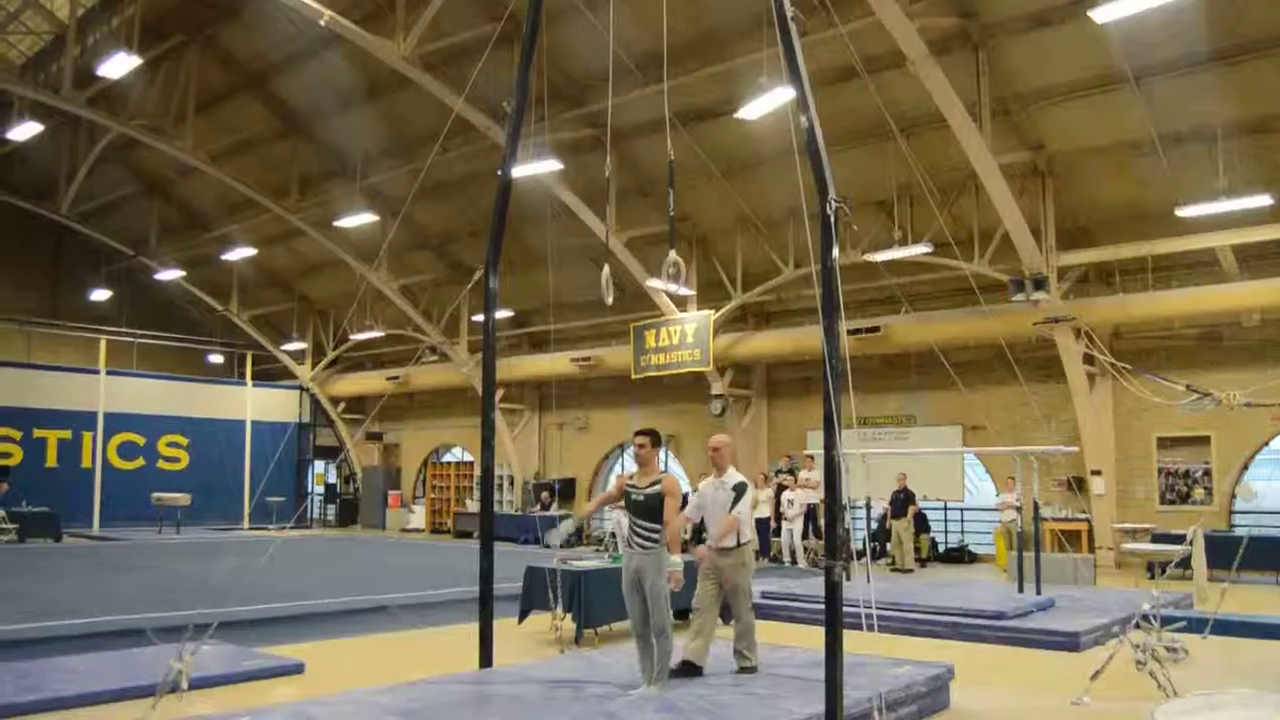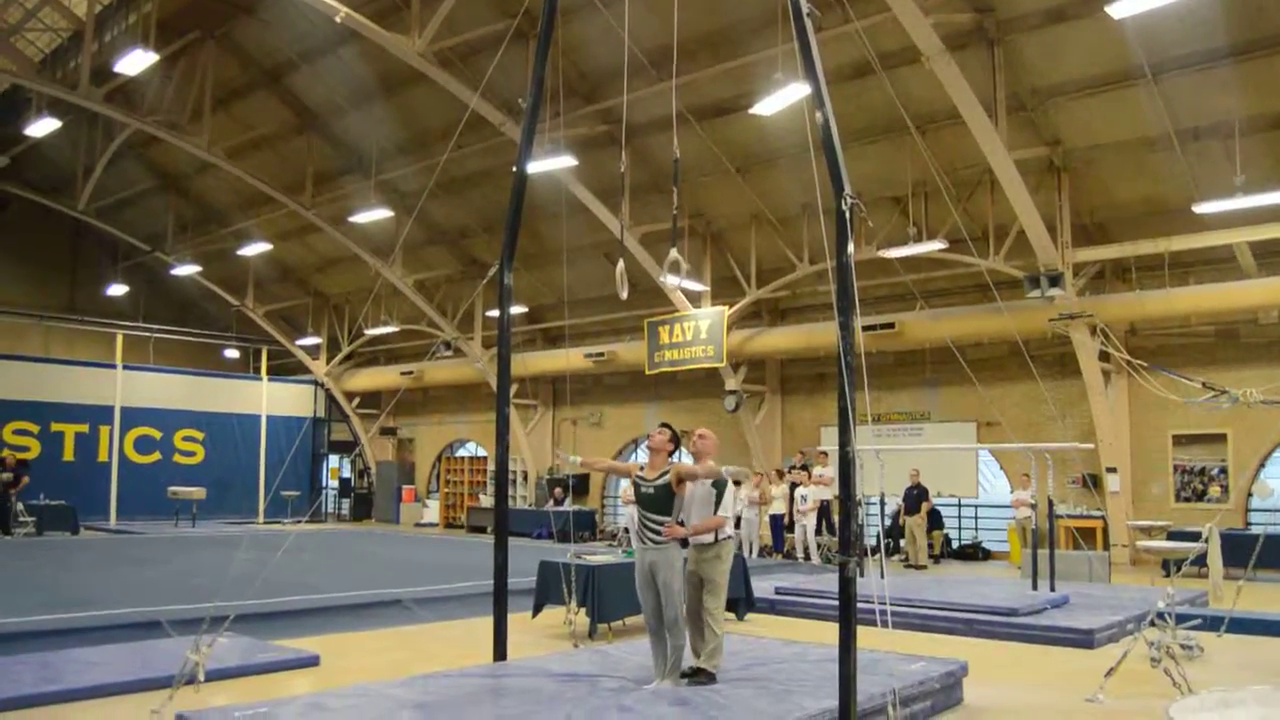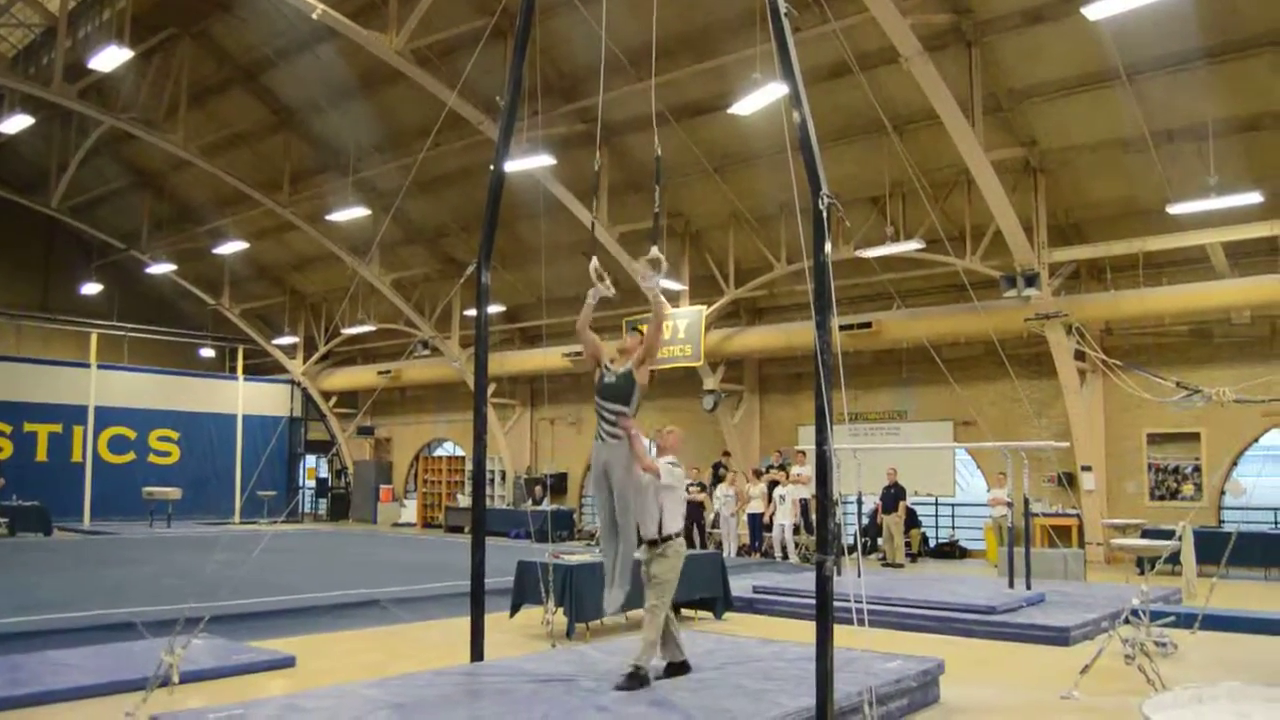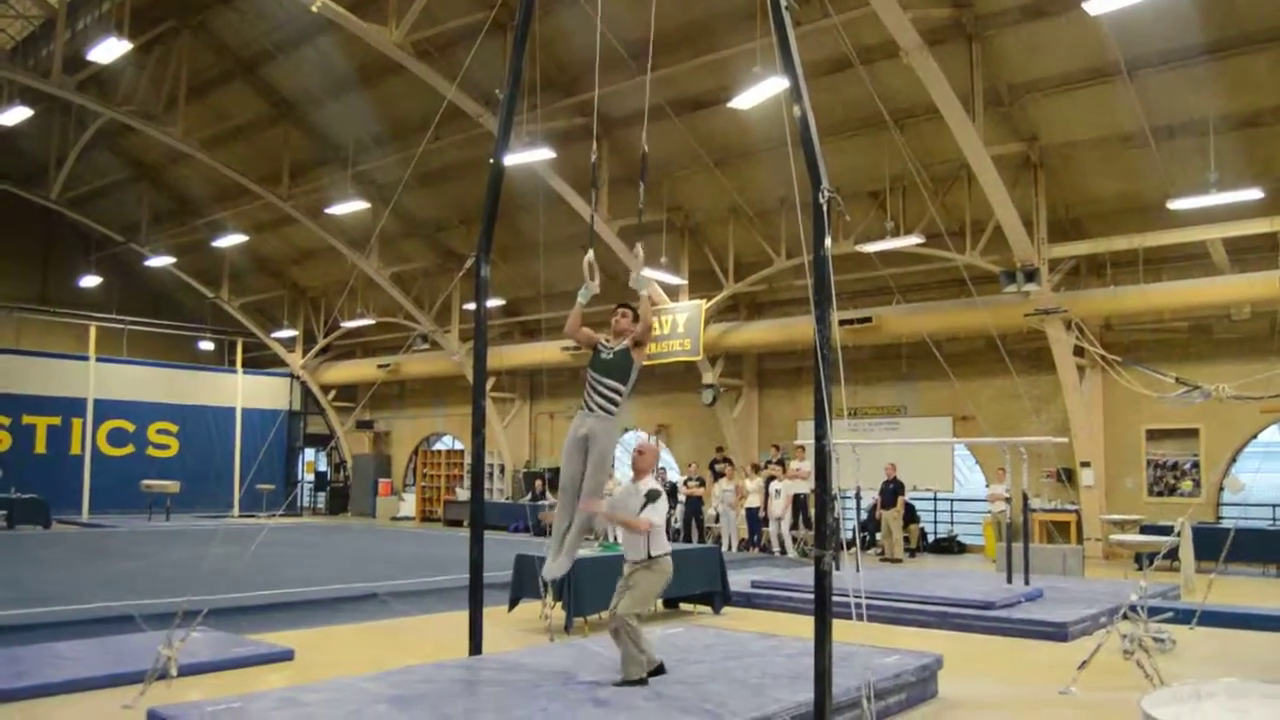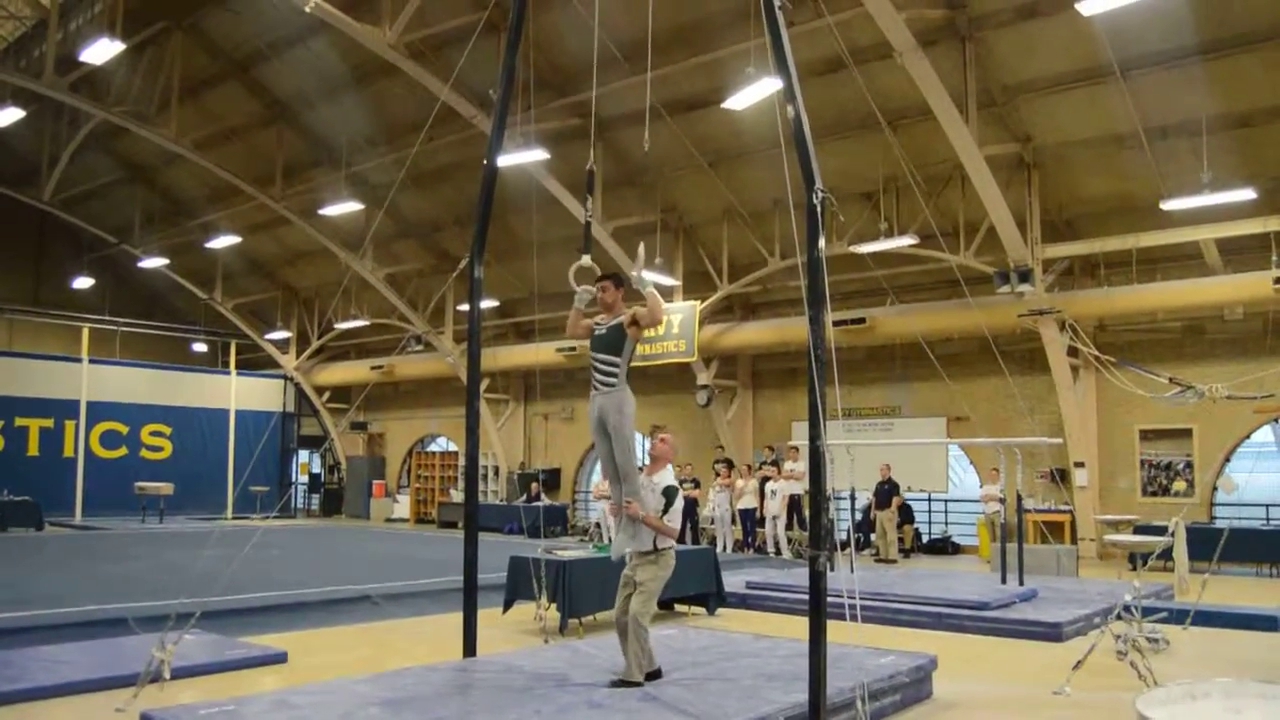
dt=1s
person 1, frame 1
left shoulder: (668, 483)
right shoulder: (625, 482)
left elbow: (672, 525)
right elbow: (597, 503)
left wrist: (676, 563)
right wrist: (570, 524)
left hip: (654, 558)
right hip: (631, 558)
left knee: (660, 625)
right knee: (638, 625)
left ankle: (659, 682)
right ankle: (646, 680)
person 1, frame 2
left shoulder: (674, 471)
right shoulder: (633, 470)
left elbow: (701, 471)
right elbow: (597, 464)
left wrist: (725, 471)
right wrist: (571, 459)
left hip: (666, 553)
right hip: (642, 554)
left knee: (672, 619)
right knee: (652, 621)
left ankle: (671, 677)
right ankle: (660, 675)
person 1, frame 3
left shoulder: (641, 363)
right shoulder: (602, 360)
left elbow: (660, 321)
right elbow: (581, 329)
left wrist: (652, 288)
right wrist: (592, 299)
left hip: (621, 449)
right hip: (600, 449)
left knee: (624, 519)
right knee: (605, 520)
left ankle: (621, 582)
right ankle: (611, 580)
person 1, frame 4
left shoulder: (637, 344)
right shoulder: (598, 340)
left elbow: (648, 324)
right elbow: (570, 330)
left wrist: (642, 288)
right wrist: (583, 297)
left hip: (605, 425)
right hip: (581, 420)
left knee: (590, 492)
right knee: (567, 488)
left ankle: (568, 552)
right ankle: (555, 550)
person 1, frame 5
left shoulder: (631, 317)
right shoulder: (597, 321)
left elbow: (657, 318)
right elbow: (570, 332)
left wrist: (644, 284)
right wrist: (579, 303)
left hip: (617, 399)
right hip: (595, 400)
left knee: (625, 466)
right knee: (609, 469)
left ankle: (631, 525)
right ankle: (621, 523)
person 2, frame 1
left shoulder: (740, 485)
right shoulder: (705, 486)
left elbow: (733, 521)
right elbow: (687, 516)
left wrist: (709, 546)
left hip: (737, 553)
right hip: (711, 553)
left knee: (741, 609)
right knee: (702, 606)
left ankle: (747, 661)
right ankle: (693, 661)
person 2, frame 2
left shoulder: (719, 479)
left elbow: (720, 520)
right elbow: (680, 512)
left wrist: (685, 531)
left hip: (717, 549)
right hip: (695, 549)
left knee: (712, 609)
right knee: (693, 609)
left ankle: (709, 669)
right ankle: (700, 662)
person 2, frame 3
left shoulder: (674, 470)
right shoulder: (644, 472)
left elbow: (646, 465)
left wrist: (633, 434)
left hip: (669, 548)
right hip: (649, 546)
left knee: (655, 606)
right knee: (659, 606)
left ankle: (639, 669)
right ankle: (677, 661)
person 2, frame 4
left shoulder: (654, 493)
right shoulder: (624, 490)
left elbow: (641, 526)
right elbow: (598, 512)
left wrist: (605, 512)
left hip: (655, 566)
right hip: (633, 566)
left knee: (626, 614)
right knee: (615, 618)
left ankle: (635, 673)
right ankle: (650, 664)
person 2, frame 5
left shoulder: (670, 488)
right shoulder: (636, 481)
left elbow: (672, 531)
right elbow: (627, 516)
left wrist: (640, 515)
right wrist: (619, 510)
left hip: (657, 559)
right hip: (635, 557)
left knee: (637, 614)
right knee: (621, 615)
left ankle: (634, 675)
right ankle: (648, 667)
